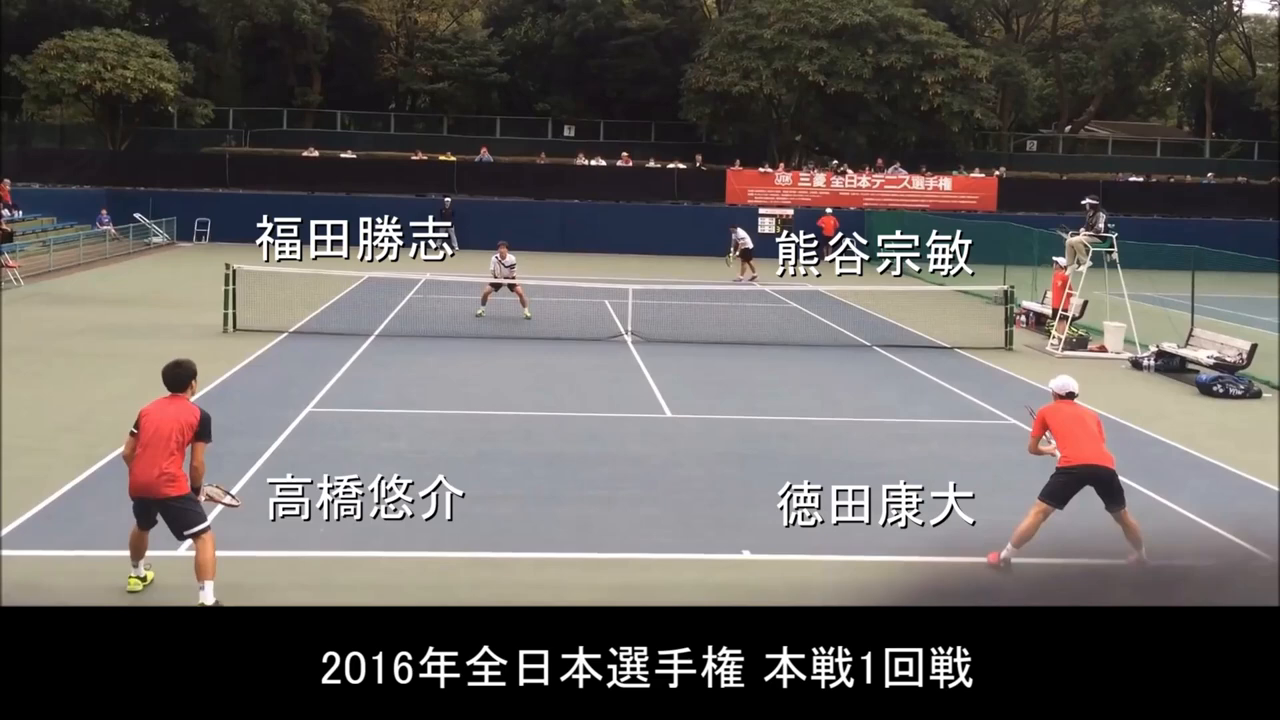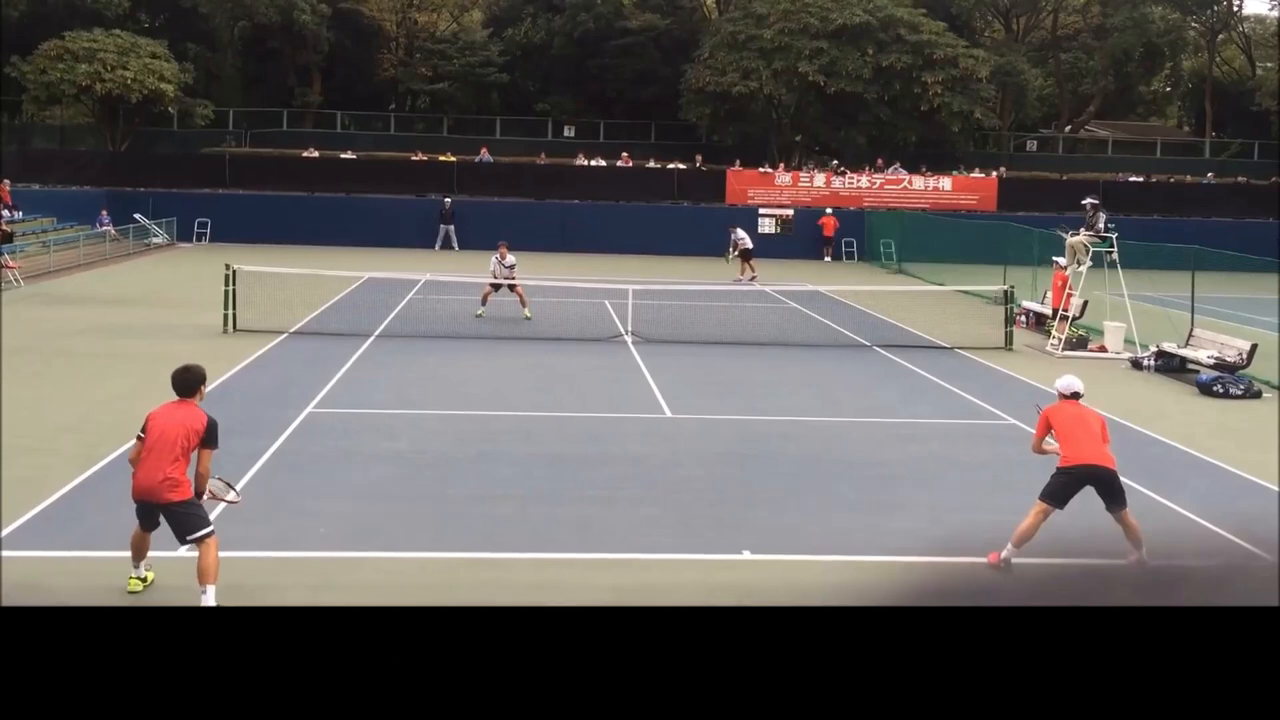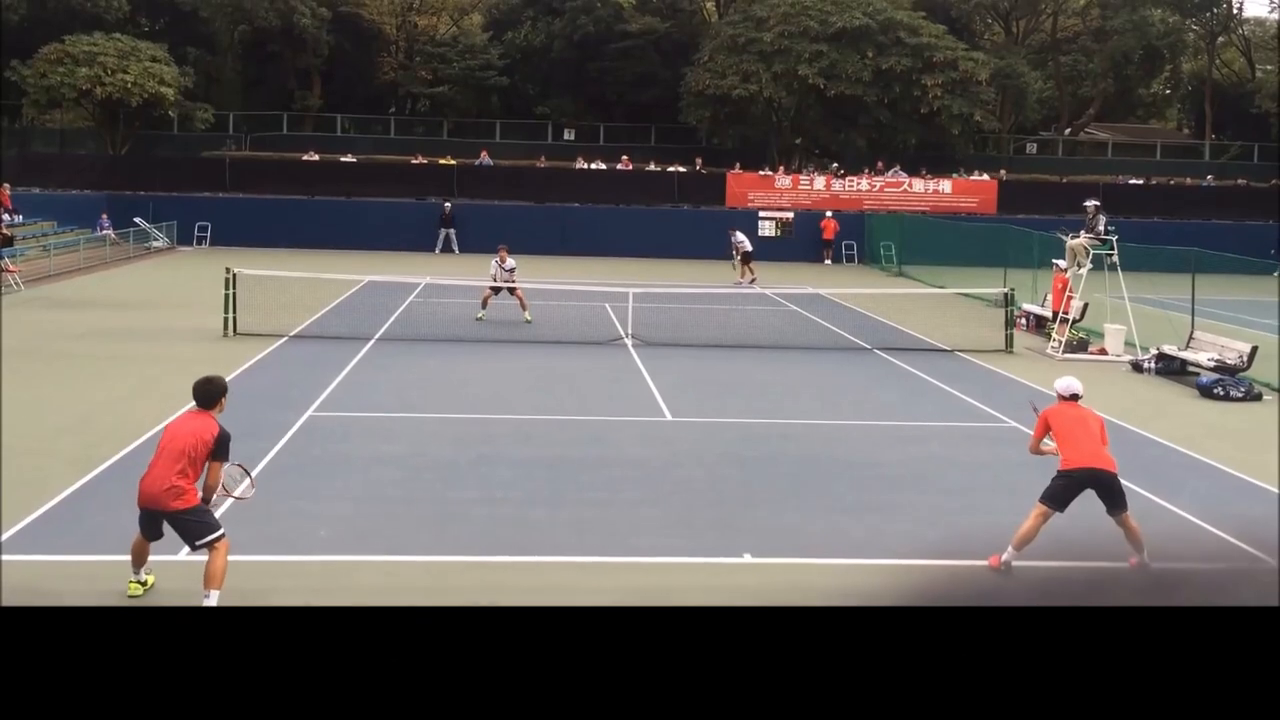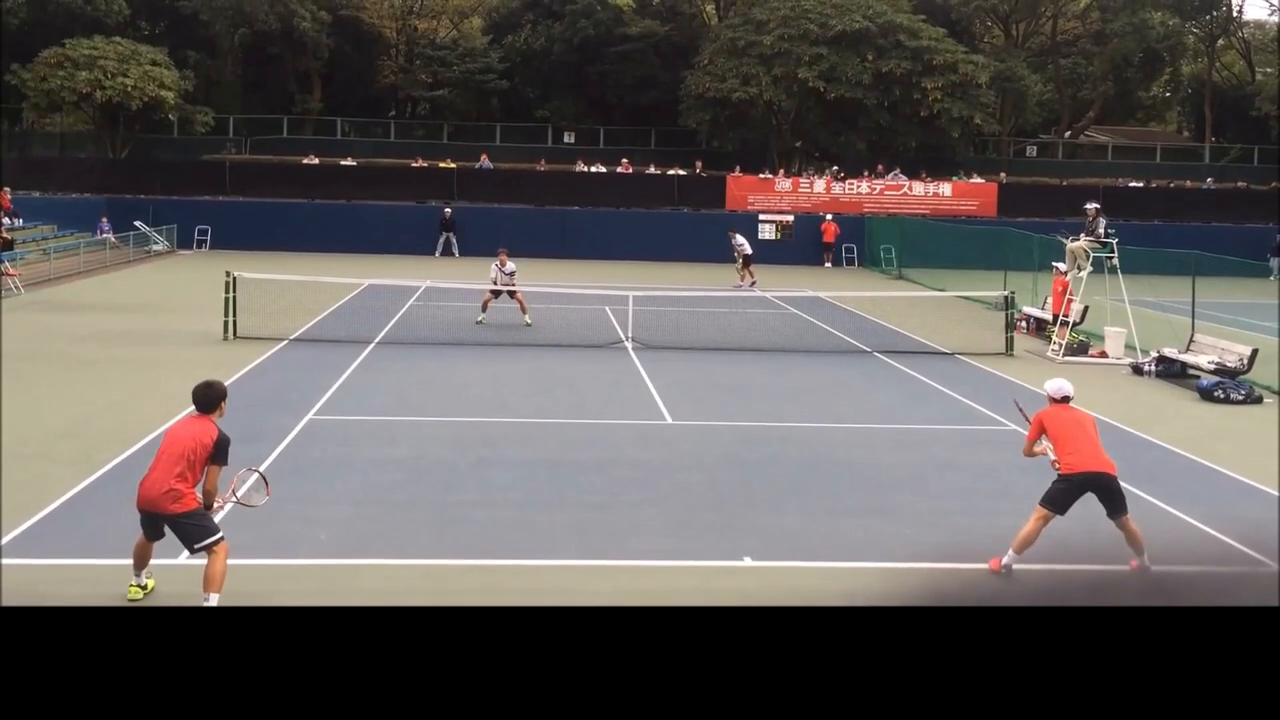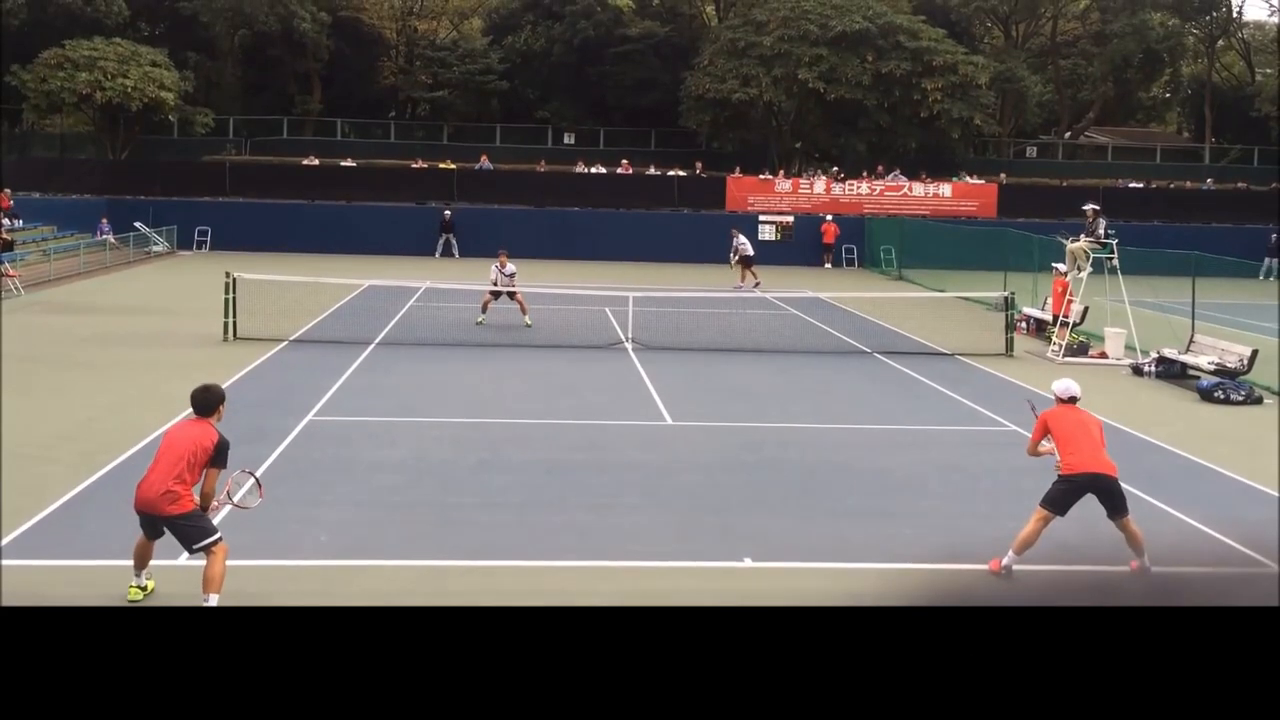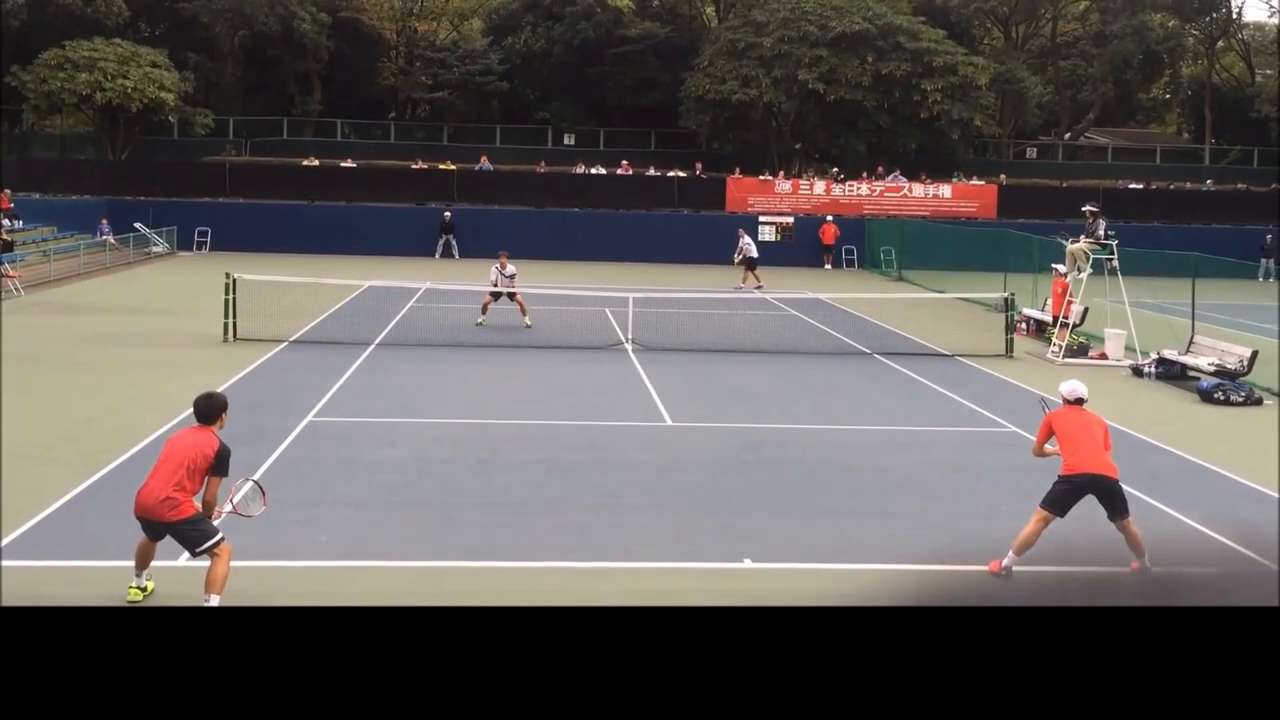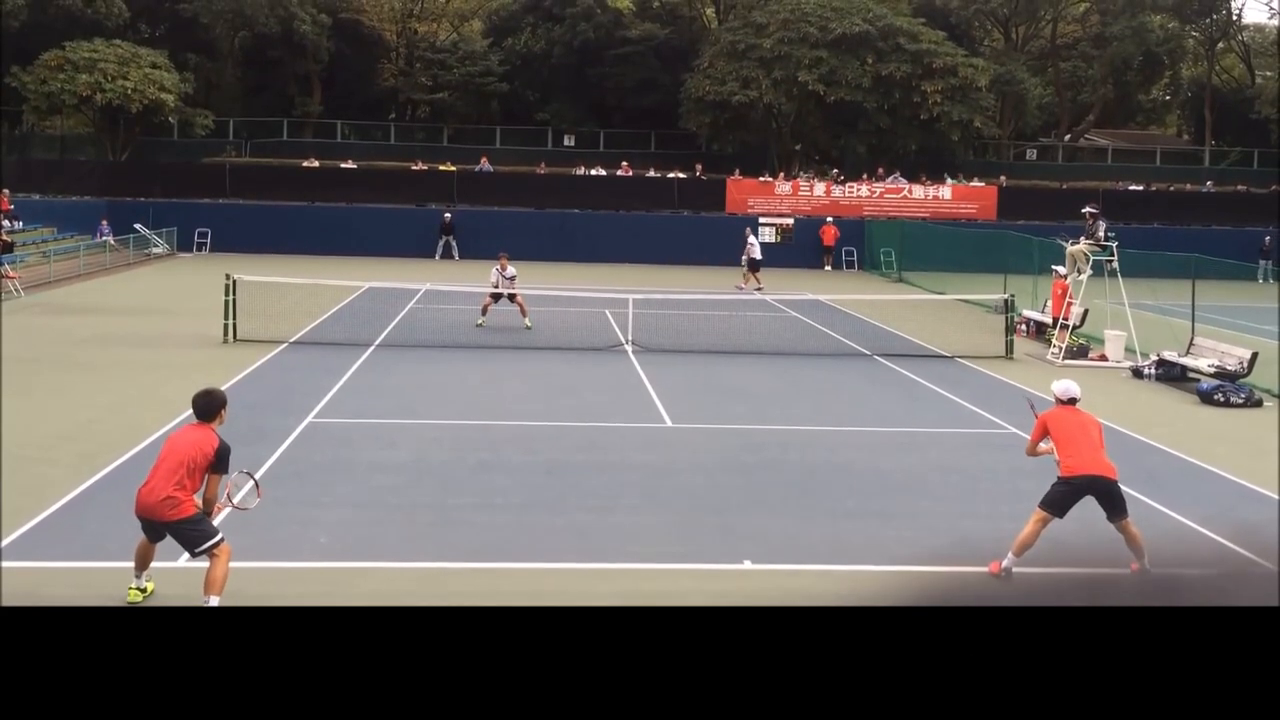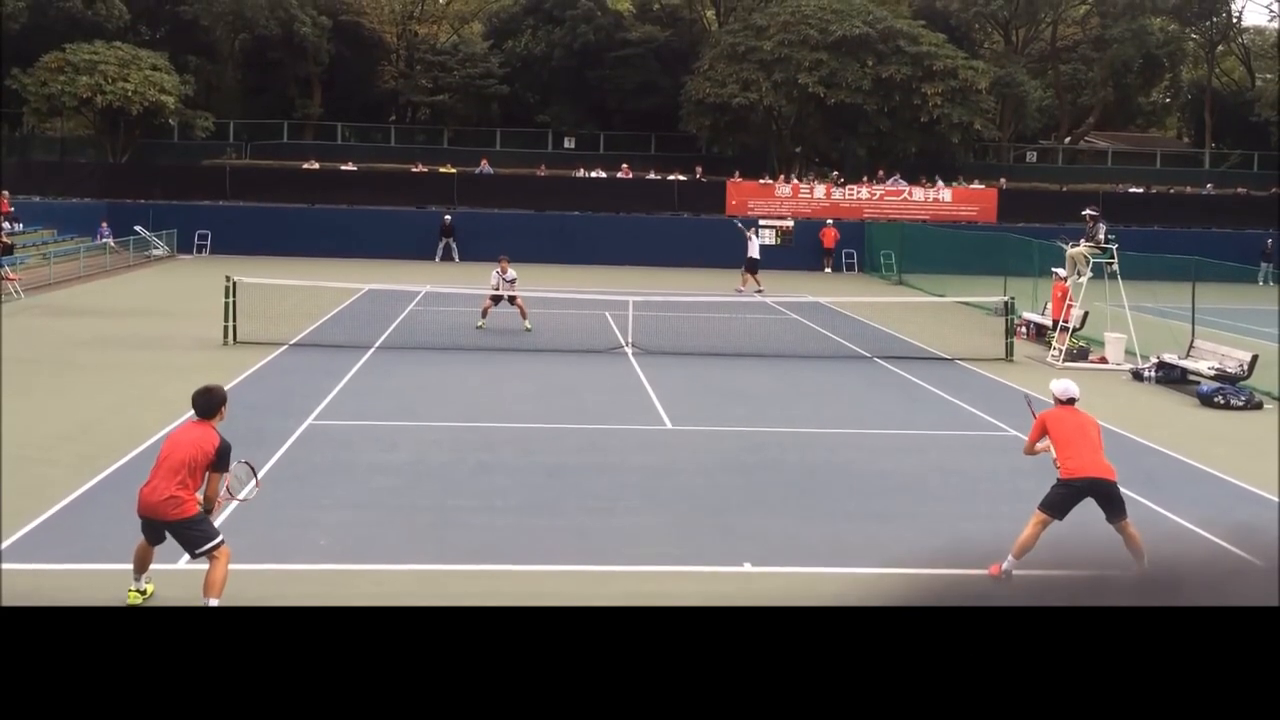
dt=0.3s
person 1, frame 1
left shoulder: (147, 410)
right shoulder: (199, 416)
left elbow: (127, 453)
right elbow: (197, 463)
right wrist: (196, 490)
left hip: (138, 483)
right hip: (170, 486)
left knee: (142, 527)
right knee: (204, 538)
left ankle: (137, 575)
right ankle: (206, 600)
person 1, frame 2
left shoulder: (154, 413)
right shoulder: (206, 422)
left elbow: (133, 457)
right elbow: (202, 471)
right wrist: (198, 495)
left hip: (141, 485)
right hip: (172, 490)
left knee: (144, 528)
right knee: (208, 542)
left ankle: (137, 576)
right ankle: (207, 602)
person 1, frame 3
left shoulder: (176, 421)
right shoulder: (219, 434)
right elbow: (211, 483)
right wrist: (205, 502)
left hip: (147, 491)
right hip: (177, 498)
left knee: (145, 535)
right knee: (219, 546)
left ankle: (137, 580)
right ankle: (209, 603)
person 1, frame 4
left shoulder: (179, 425)
right shoulder: (219, 438)
right elbow: (210, 487)
left wrist: (195, 499)
right wrist: (209, 507)
left hip: (146, 494)
right hip: (176, 501)
left knee: (148, 537)
right knee: (219, 550)
left ankle: (138, 583)
right ankle: (210, 603)
person 1, frame 5
left shoulder: (177, 428)
right shoulder: (219, 441)
right elbow: (207, 490)
left wrist: (194, 501)
right wrist: (204, 509)
left hip: (143, 496)
right hip: (173, 503)
left knee: (149, 535)
right knee: (218, 550)
left ankle: (138, 584)
right ankle: (209, 602)
person 1, frame 6
left shoulder: (178, 436)
right shoulder: (220, 449)
right elbow: (209, 498)
left wrist: (196, 508)
right wrist: (207, 517)
left hip: (143, 503)
right hip: (172, 509)
left knee: (152, 537)
right knee: (222, 552)
left ankle: (138, 585)
right ankle: (210, 603)
person 1, frame 7
left shoulder: (178, 434)
right shoulder: (220, 446)
right elbow: (210, 495)
left wrist: (197, 505)
right wrist: (208, 513)
left hip: (144, 502)
right hip: (173, 508)
left knee: (151, 538)
right knee: (221, 553)
left ankle: (138, 586)
right ankle: (210, 603)
person 1, frame 8
left shoulder: (177, 431)
right shoulder: (220, 444)
right elbow: (211, 493)
right wrist: (208, 510)
left hip: (147, 501)
right hip: (177, 508)
left knee: (149, 541)
right knee: (220, 555)
left ankle: (137, 589)
right ankle: (210, 604)
person 2, frame 1
left shoulder: (1046, 411)
right shoulder: (1091, 414)
left elbow: (1032, 448)
left wrist: (1050, 449)
left hip: (1072, 466)
right hip: (1105, 466)
left knee: (1038, 512)
right knee: (1122, 515)
left ankle: (1004, 556)
right ankle: (1141, 555)
person 2, frame 2
left shoulder: (1051, 411)
right shoulder: (1096, 415)
left elbow: (1036, 448)
left hip: (1073, 466)
right hip: (1105, 467)
left knee: (1039, 512)
right knee: (1123, 516)
left ankle: (1004, 557)
right ankle: (1141, 555)
person 2, frame 3
left shoulder: (1050, 412)
right shoulder: (1095, 417)
left elbow: (1034, 448)
left wrist: (1053, 449)
left hip: (1073, 469)
right hip: (1106, 469)
left knee: (1039, 515)
right knee: (1124, 519)
left ankle: (1005, 560)
right ankle: (1142, 559)
person 2, frame 4
left shoulder: (1043, 415)
right shoulder: (1087, 417)
left elbow: (1027, 451)
left wrist: (1042, 450)
left hip: (1074, 472)
right hip: (1105, 472)
left knee: (1039, 518)
right knee: (1124, 522)
left ankle: (1005, 563)
right ankle: (1143, 562)
person 2, frame 5
left shoulder: (1048, 415)
right shoulder: (1093, 419)
left elbow: (1031, 451)
left wrist: (1049, 449)
left hip: (1075, 474)
right hip: (1107, 473)
left knee: (1039, 519)
right knee: (1125, 523)
left ankle: (1005, 564)
right ankle: (1143, 563)
person 2, frame 6
left shoulder: (1054, 416)
right shoulder: (1099, 421)
left elbow: (1037, 451)
left hip: (1075, 474)
right hip: (1107, 475)
left knee: (1039, 519)
right knee: (1125, 524)
left ankle: (1006, 565)
right ankle: (1143, 564)
person 2, frame 7
left shoulder: (1048, 416)
right shoulder: (1093, 420)
left elbow: (1030, 451)
left wrist: (1049, 449)
left hip: (1074, 476)
right hip: (1106, 475)
left knee: (1038, 520)
right knee: (1124, 525)
left ankle: (1005, 566)
right ankle: (1143, 565)
person 2, frame 8
left shoulder: (1047, 416)
right shoulder: (1091, 420)
left elbow: (1028, 450)
left wrist: (1044, 447)
left hip: (1074, 478)
right hip: (1105, 476)
left knee: (1038, 522)
right knee: (1124, 526)
left ankle: (1005, 569)
right ankle: (1143, 567)
